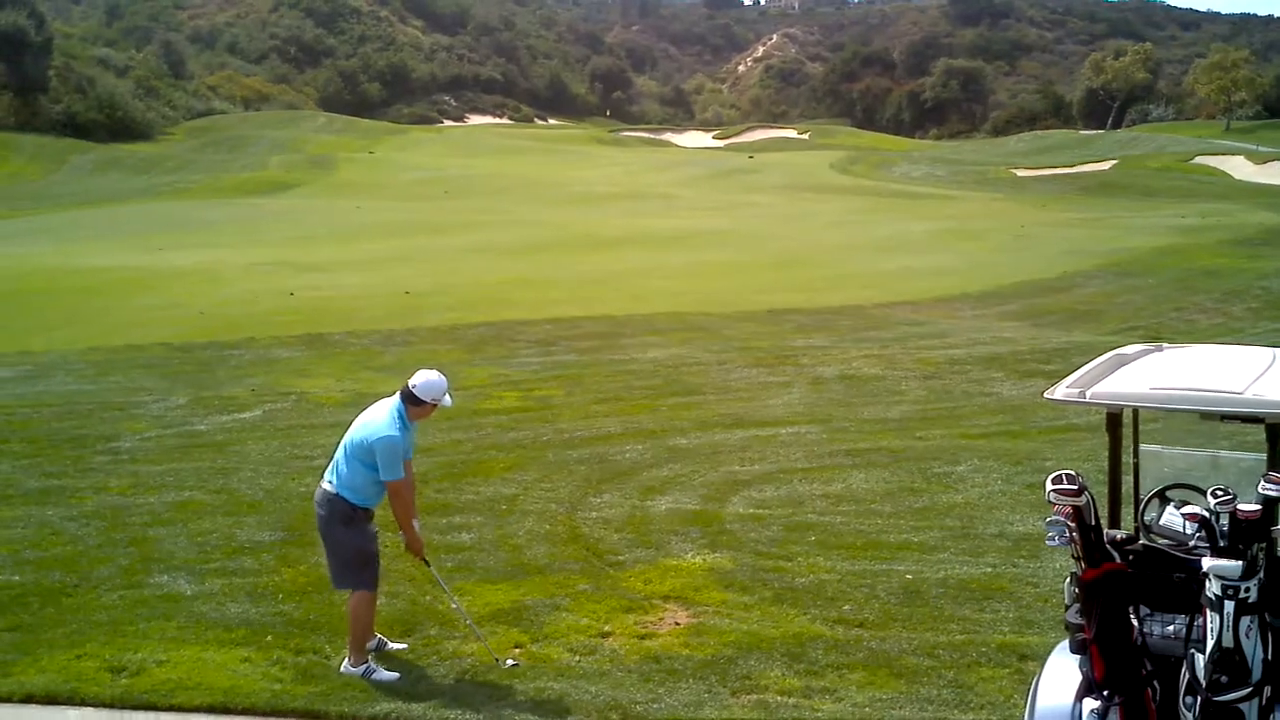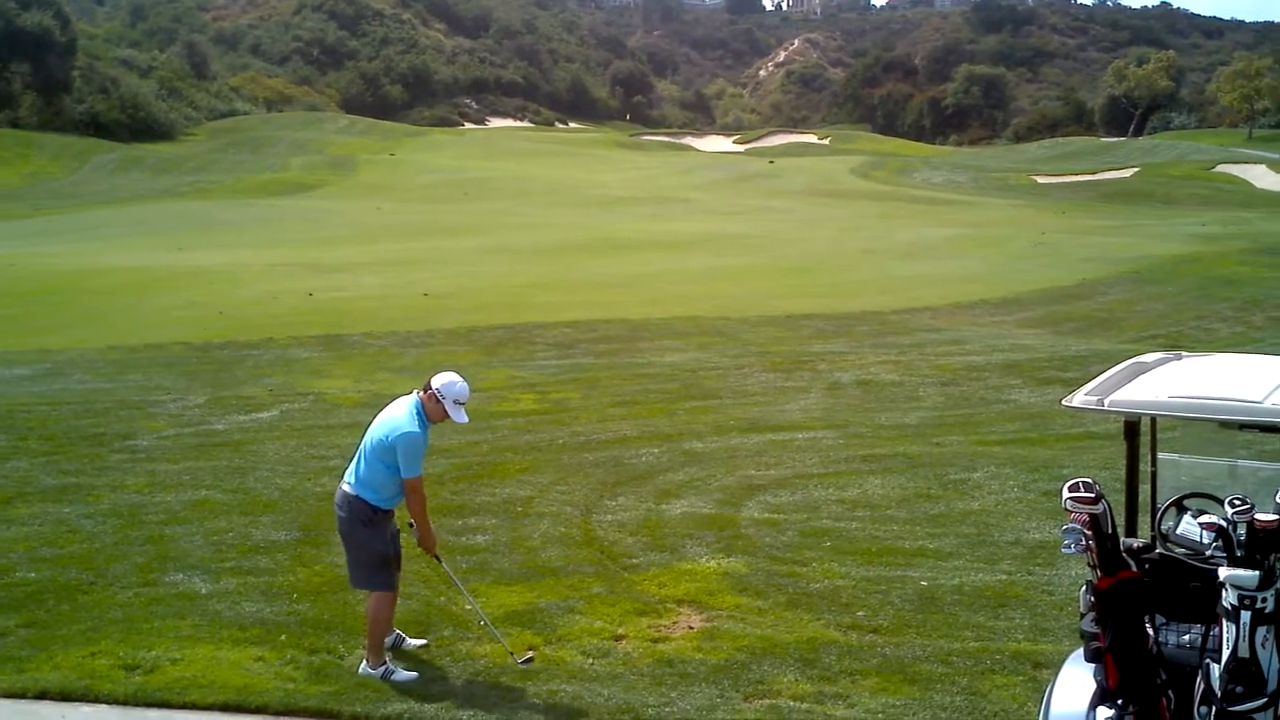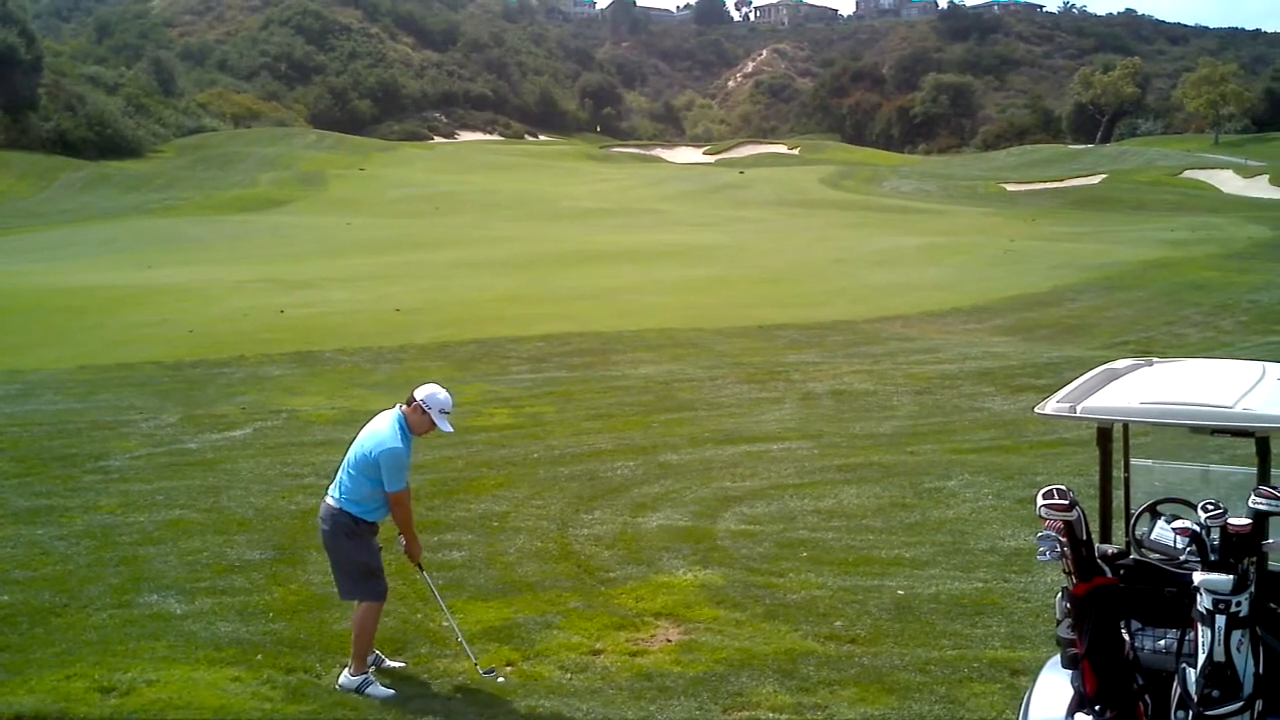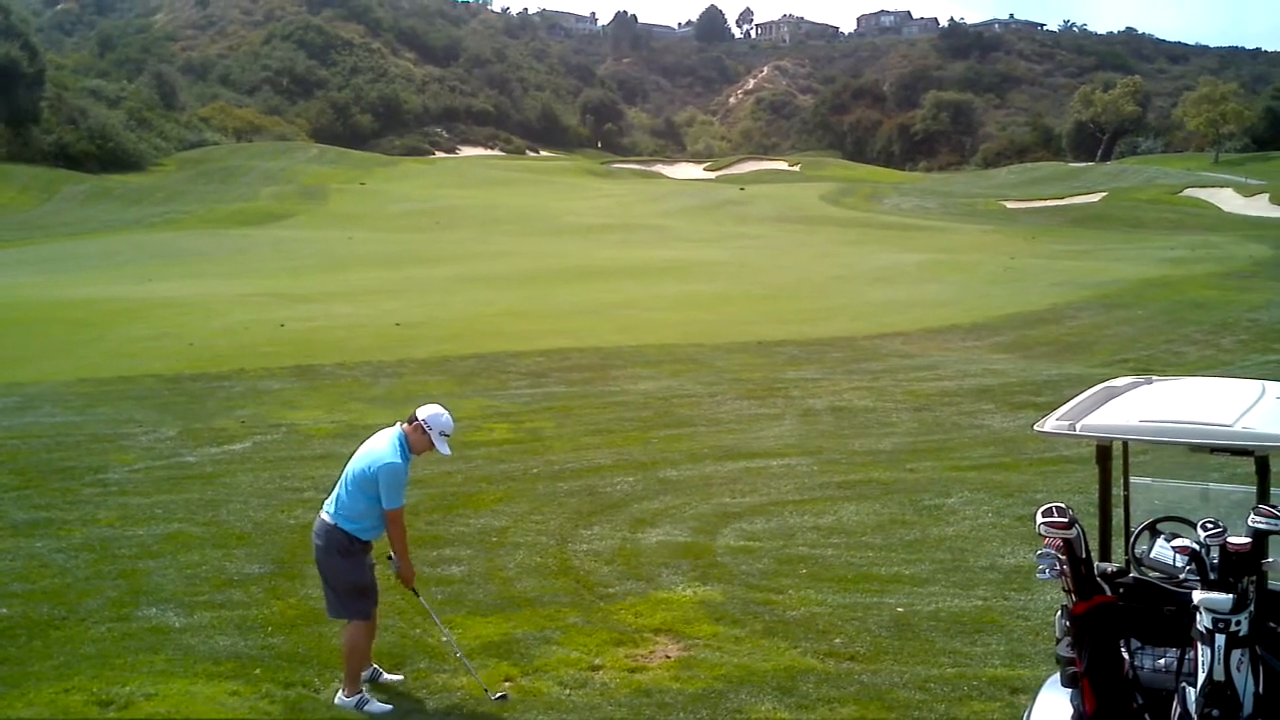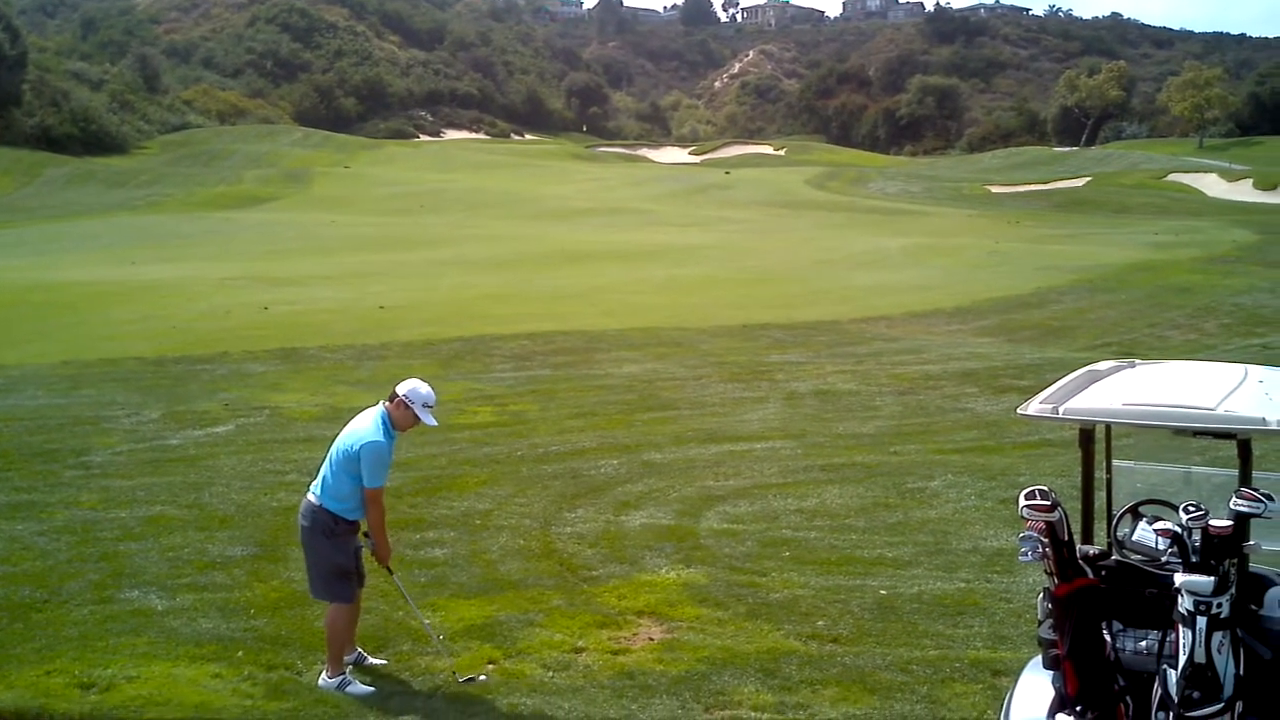
dt=1s
person 1, frame 1
left shoulder: (396, 411)
right shoulder: (389, 434)
left elbow: (407, 474)
right elbow: (396, 493)
left wrist: (414, 522)
right wrist: (411, 536)
left hip: (352, 503)
right hip: (340, 507)
left knee: (370, 576)
right knee: (363, 584)
left ankle: (367, 638)
right ankle: (356, 660)
person 1, frame 2
left shoulder: (409, 405)
right shoulder: (410, 432)
left elbow: (412, 484)
right elbow: (414, 491)
left wrist: (420, 524)
right wrist: (426, 533)
left hip: (371, 503)
right hip: (361, 509)
left knee: (391, 571)
right knee: (381, 585)
left ankle: (386, 633)
right ankle: (374, 662)
person 1, frame 3
left shoulder: (391, 419)
right shoulder: (393, 446)
left elbow: (400, 489)
right elbow: (398, 503)
left wrist: (407, 533)
right wrist: (412, 541)
left hip: (354, 517)
right hip: (345, 522)
left knee: (371, 589)
right knee: (372, 594)
left ankle: (367, 653)
right ankle: (356, 672)
person 1, frame 4
left shoulder: (389, 436)
right shoulder: (392, 463)
right elbow: (395, 522)
left wrist: (398, 555)
right wrist: (405, 565)
left hip: (349, 534)
right hip: (339, 539)
left knee: (368, 606)
right knee: (359, 614)
left ankle: (364, 668)
right ankle: (350, 692)
person 1, frame 5
left shoulder: (374, 417)
right shoulder: (375, 441)
right elbow: (373, 502)
left wrist: (375, 537)
right wrist: (381, 543)
left hip: (338, 516)
right hip: (326, 520)
left knee: (353, 588)
right knee: (342, 596)
left ankle: (348, 651)
right ankle: (333, 673)
